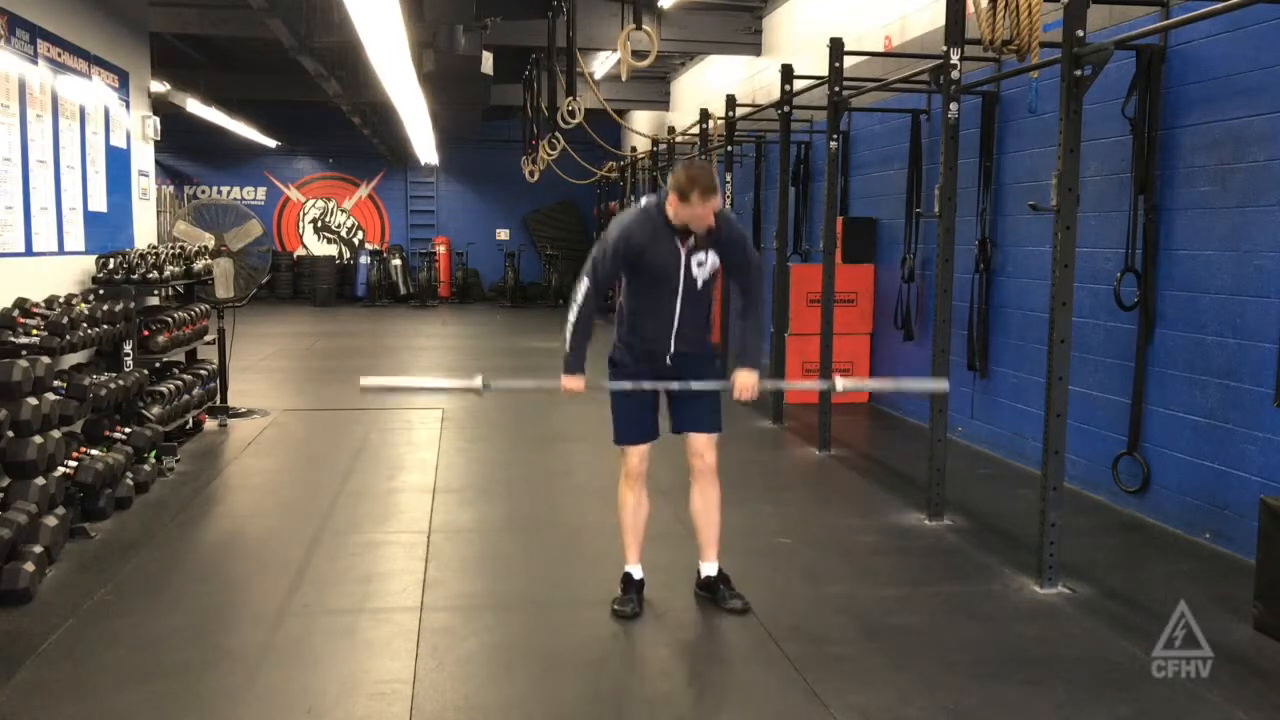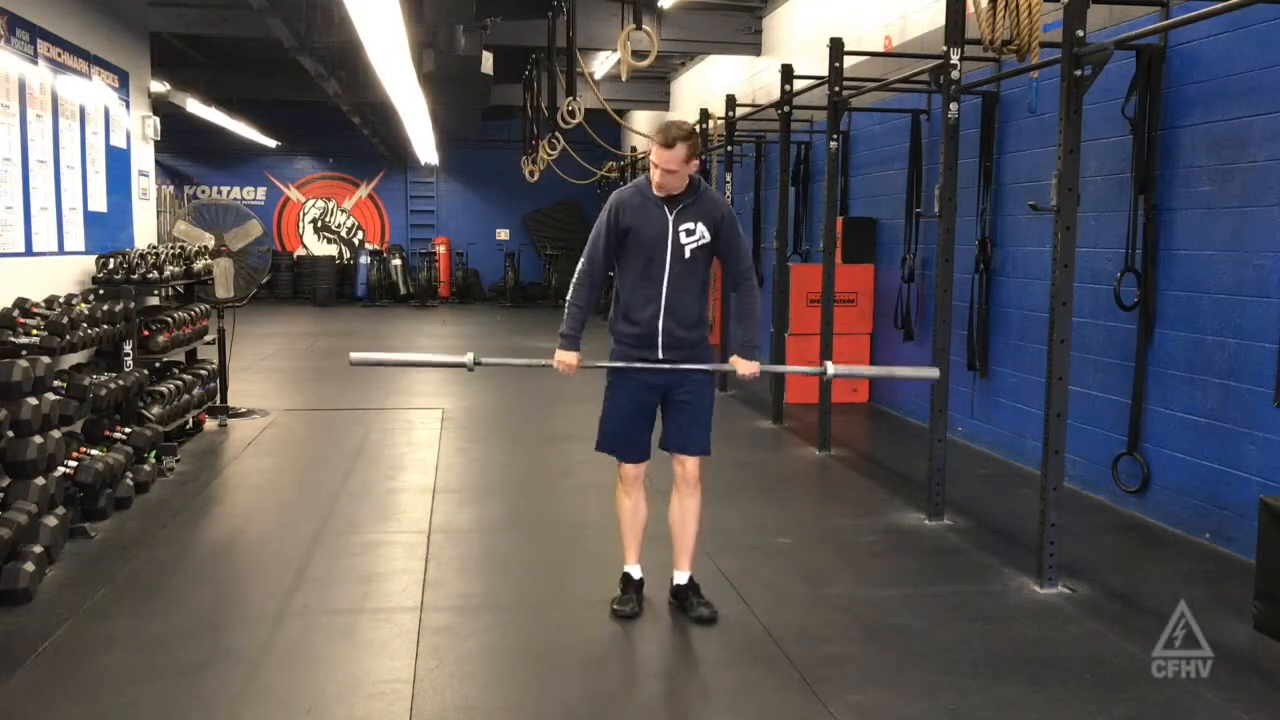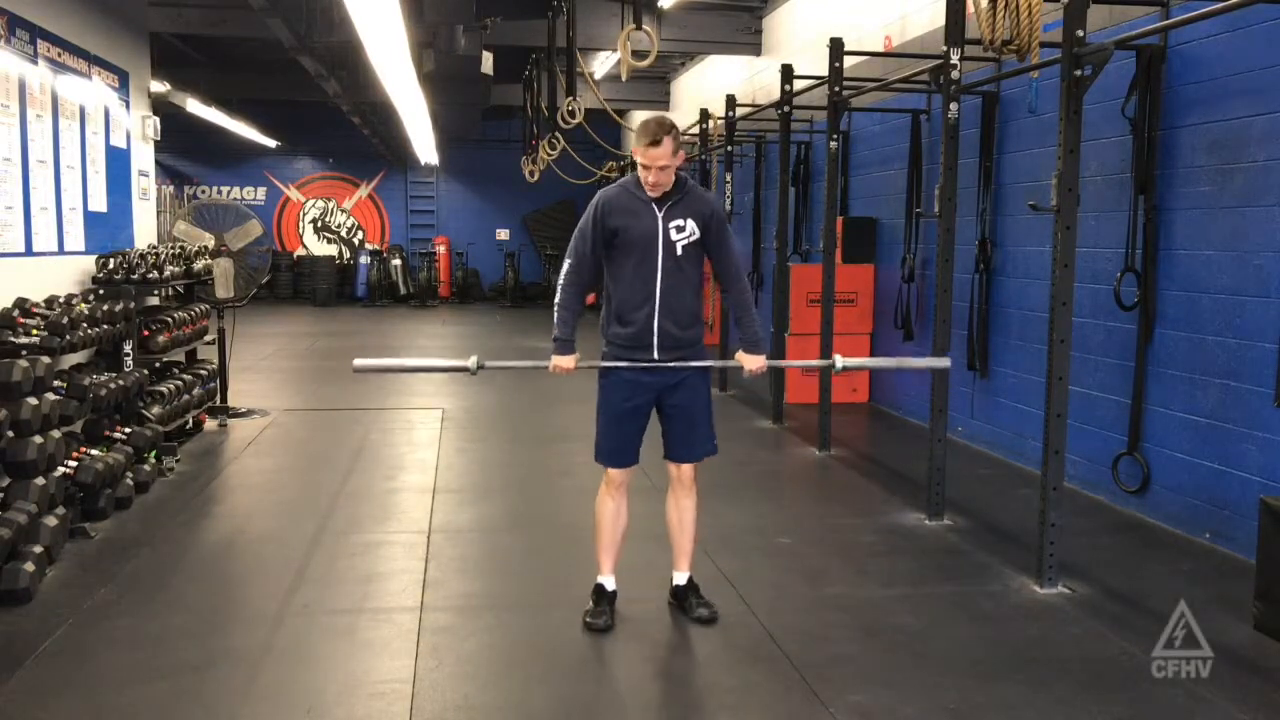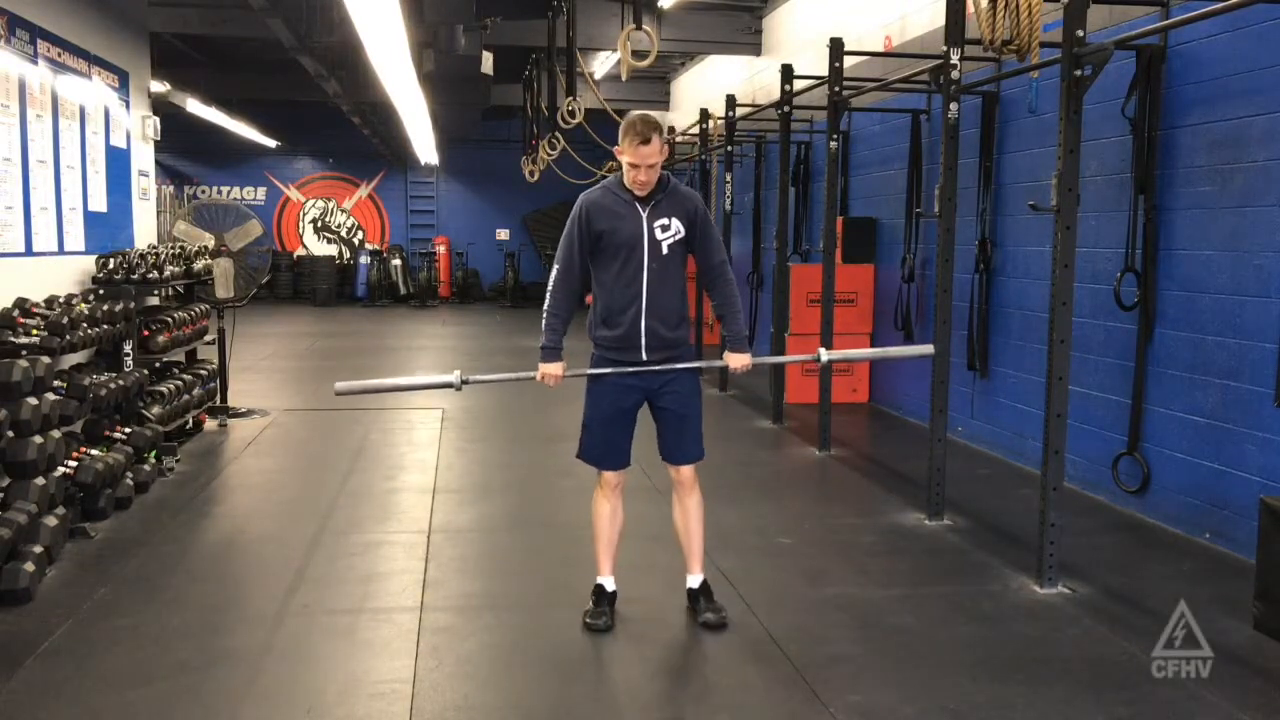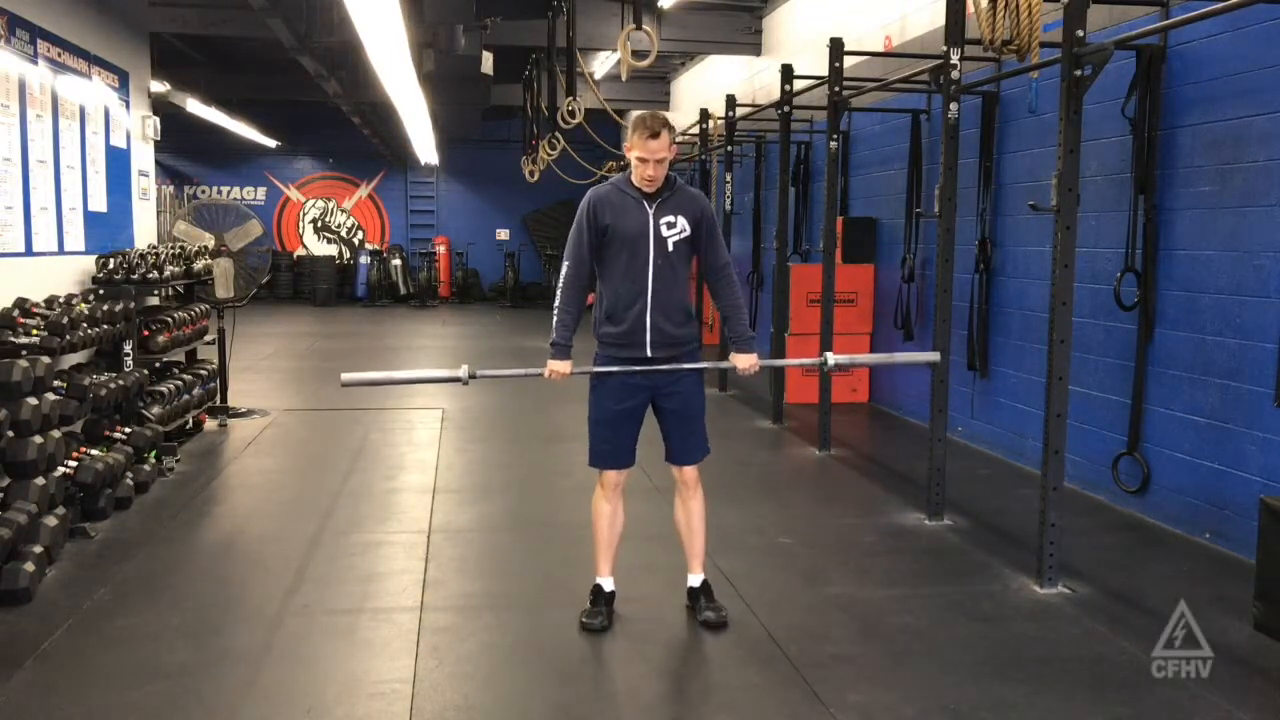
dt=0.5s
person 1, frame 1
left shoulder: (727, 231)
right shoulder: (631, 230)
left elbow: (752, 296)
right elbow: (587, 294)
left wrist: (748, 364)
right wrist: (574, 366)
left hip: (696, 357)
right hip: (635, 359)
left knee: (704, 461)
right knee: (634, 466)
left ankle: (710, 575)
right ankle: (633, 577)
person 1, frame 2
left shoulder: (714, 210)
right shoulder: (624, 203)
left elbow: (743, 280)
right elbow: (590, 273)
left wrist: (747, 348)
right wrist: (569, 340)
left hip: (692, 362)
right hip: (631, 360)
left knee: (689, 472)
right knee: (631, 473)
left ankle: (683, 582)
right ankle: (632, 576)
person 1, frame 3
left shoulder: (703, 206)
right shoulder: (609, 203)
left elbow: (732, 277)
right elbow: (575, 275)
left wrist: (752, 343)
right wrist: (564, 342)
left hip: (687, 362)
right hip: (624, 362)
left knee: (684, 474)
right knee: (615, 476)
left ankle: (682, 583)
right ankle: (605, 587)
person 1, frame 4
left shoulder: (687, 204)
right shoulder: (593, 206)
left elbow: (718, 275)
right elbow: (564, 281)
left wrist: (737, 341)
right wrist: (550, 350)
left hip: (675, 362)
right hip: (613, 363)
left knee: (686, 476)
right knee: (609, 479)
left ankle: (698, 585)
right ankle: (605, 587)
person 1, frame 5
left shoulder: (693, 204)
right shoulder: (600, 202)
left elbow: (721, 277)
right elbow: (573, 279)
left wrist: (742, 343)
right wrist: (560, 347)
left hip: (681, 362)
right hip: (617, 362)
left knee: (688, 474)
right knee: (610, 478)
left ankle: (697, 585)
right ankle: (603, 588)
